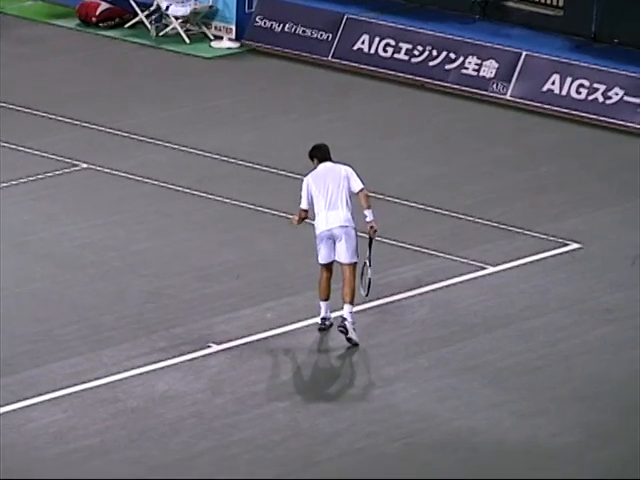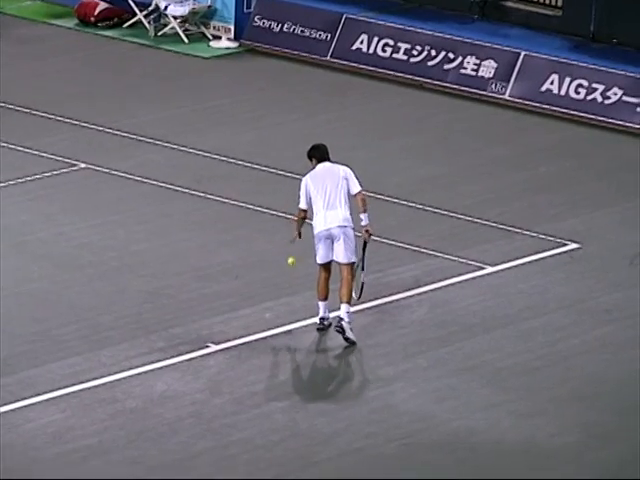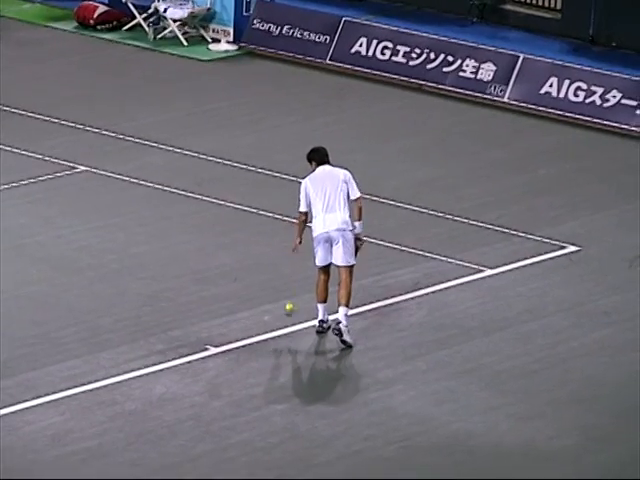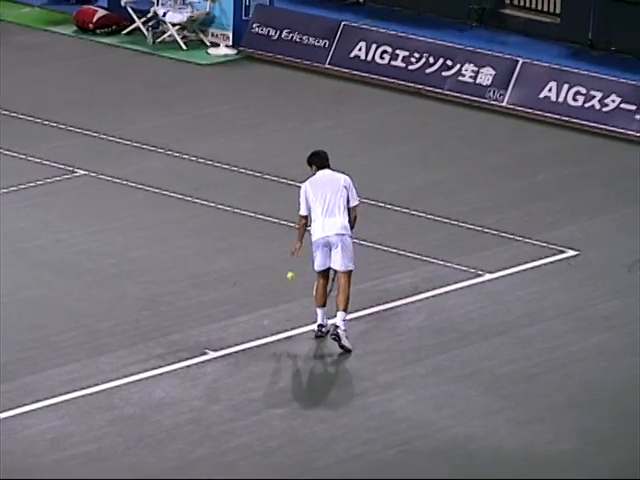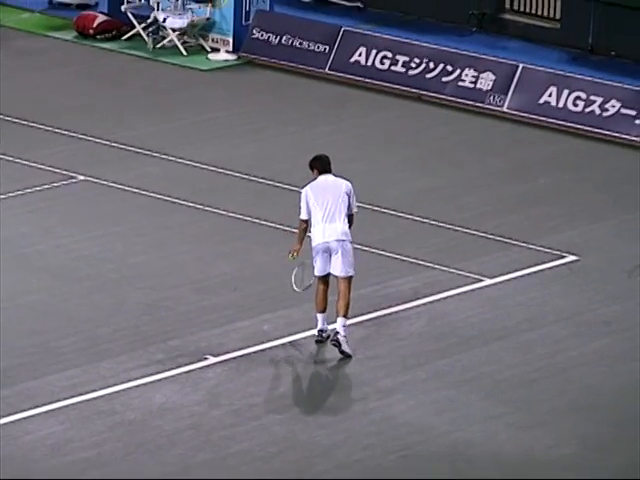
dt=0.1s
person 1, frame 1
left shoulder: (309, 179)
right shoulder: (345, 170)
left elbow: (304, 213)
right elbow: (362, 194)
left wrist: (296, 219)
right wrist: (370, 219)
left hip: (323, 228)
right hip: (344, 225)
left knee: (325, 270)
right knee: (349, 272)
left ankle: (324, 317)
right ankle: (346, 319)
person 1, frame 2
left shoulder: (308, 178)
right shoulder: (344, 171)
left elbow: (303, 213)
right elbow: (360, 197)
left wrist: (297, 229)
right wrist: (365, 223)
left hip: (321, 228)
right hip: (343, 225)
left knee: (324, 270)
right knee: (347, 272)
left ankle: (323, 317)
right ankle: (344, 319)
person 1, frame 3
left shoulder: (307, 181)
right shoulder: (343, 174)
left elbow: (303, 216)
right elbow: (357, 204)
left wrist: (298, 237)
right wrist: (358, 231)
left hip: (320, 230)
right hip: (342, 228)
left knee: (323, 273)
right knee: (345, 275)
left ankle: (322, 320)
right ankle: (341, 322)
person 1, frame 4
left shoulder: (307, 185)
right shoulder: (344, 179)
left elbow: (303, 220)
right elbow: (354, 211)
left wrist: (298, 241)
right wrist: (350, 234)
left hip: (319, 235)
right hip: (340, 232)
left knee: (322, 277)
right knee: (343, 280)
left ankle: (321, 324)
right ankle: (339, 327)
person 1, frame 5
left shoulder: (308, 190)
right shoulder: (345, 185)
left elbow: (304, 224)
left wrist: (298, 244)
left hip: (319, 240)
right hip: (341, 238)
left knee: (322, 283)
right knee: (344, 285)
left ankle: (321, 329)
right ankle: (339, 332)
